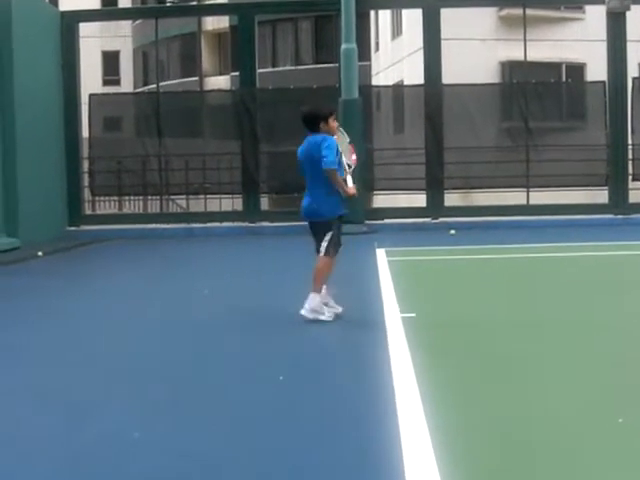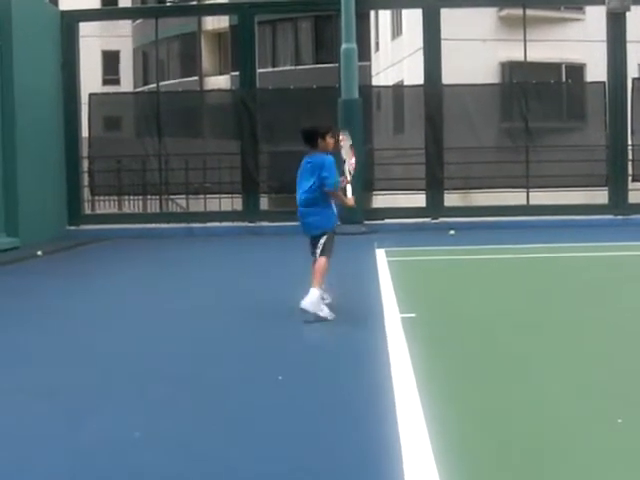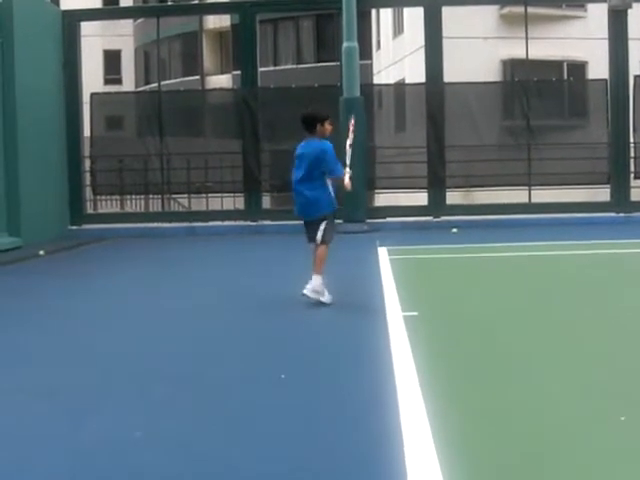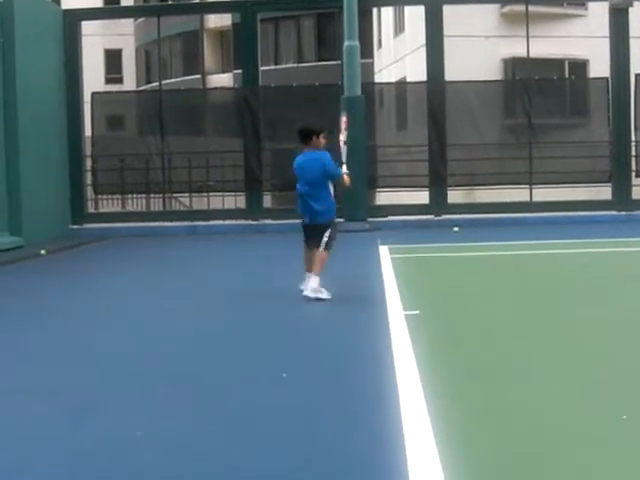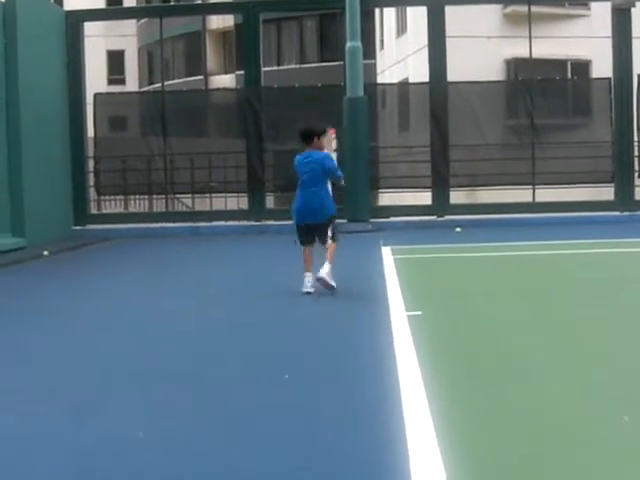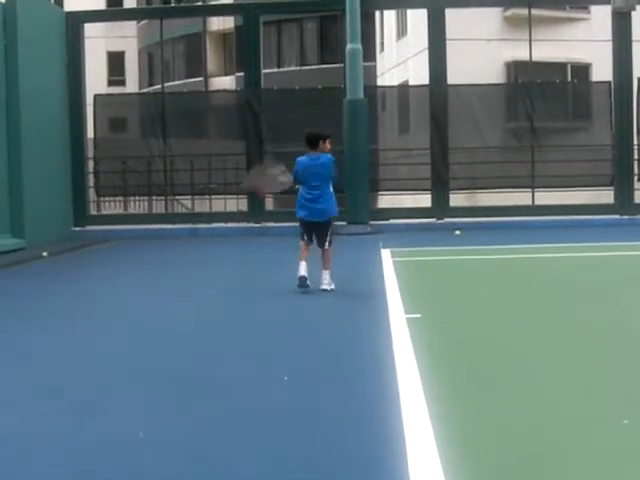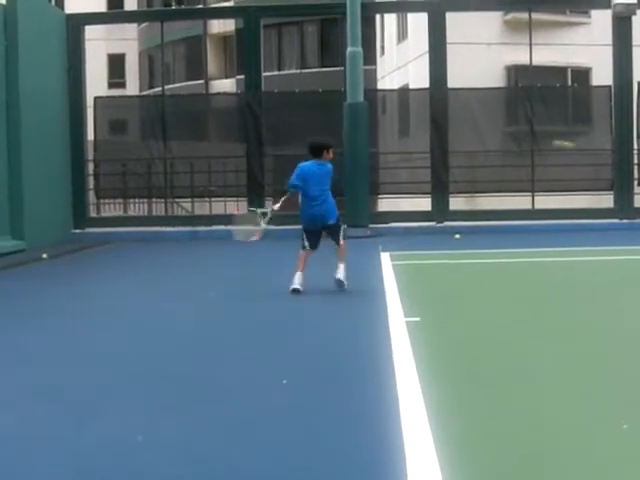
dt=0.2s
person 1, frame 1
left shoulder: (306, 144)
right shoulder: (328, 141)
left elbow: (308, 171)
right elbow: (330, 168)
right wrist: (345, 188)
left hip: (312, 205)
right hip: (327, 205)
left knee: (328, 250)
right knee: (327, 252)
left ankle: (323, 296)
right ankle: (314, 303)
person 1, frame 2
left shoulder: (306, 162)
right shoulder: (326, 160)
right elbow: (330, 188)
left wrist: (338, 183)
right wrist: (346, 201)
left hip: (308, 216)
right hip: (322, 216)
left knee: (319, 254)
right knee: (323, 256)
left ankle: (318, 293)
right ankle: (313, 298)
person 1, frame 3
left shoulder: (301, 148)
right shoulder: (325, 147)
right elbow: (336, 174)
left wrist: (339, 175)
right wrist: (345, 183)
left hip: (305, 203)
right hip: (321, 203)
left knee: (316, 241)
right knee: (322, 242)
left ankle: (315, 283)
right ankle: (316, 286)
person 1, frame 4
left shoulder: (298, 162)
right shoulder: (323, 157)
right elbow: (338, 178)
left wrist: (340, 174)
right wrist: (344, 175)
left hip: (306, 211)
right hip: (324, 211)
left knee: (310, 246)
right knee: (324, 247)
left ankle: (308, 282)
right ankle: (314, 284)
person 1, frame 5
left shoulder: (297, 160)
right shoulder: (325, 157)
right elbow: (338, 178)
right wrist: (339, 180)
left hip: (302, 210)
right hip: (322, 209)
left knee: (307, 245)
right knee: (330, 241)
left ankle: (308, 282)
right ankle: (325, 271)
person 1, frame 6
left shoulder: (300, 162)
right shoulder: (329, 159)
left elbow: (296, 181)
left hip: (305, 209)
right hip: (326, 209)
left knee: (305, 241)
right knee: (325, 245)
left ankle: (303, 271)
right ankle: (326, 280)
person 1, frame 7
left shoulder: (302, 167)
right shoulder: (329, 168)
left elbow: (293, 187)
left hip: (309, 216)
right hip: (329, 213)
left knee: (306, 248)
right knee: (340, 241)
left ankle: (297, 281)
right ankle: (340, 273)
